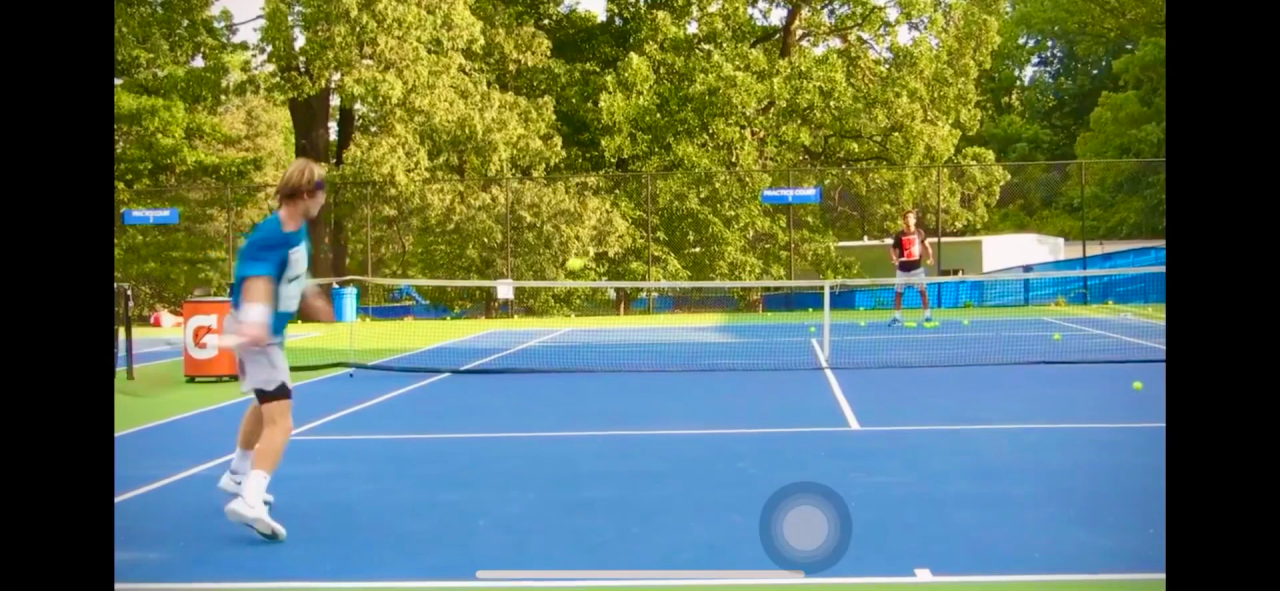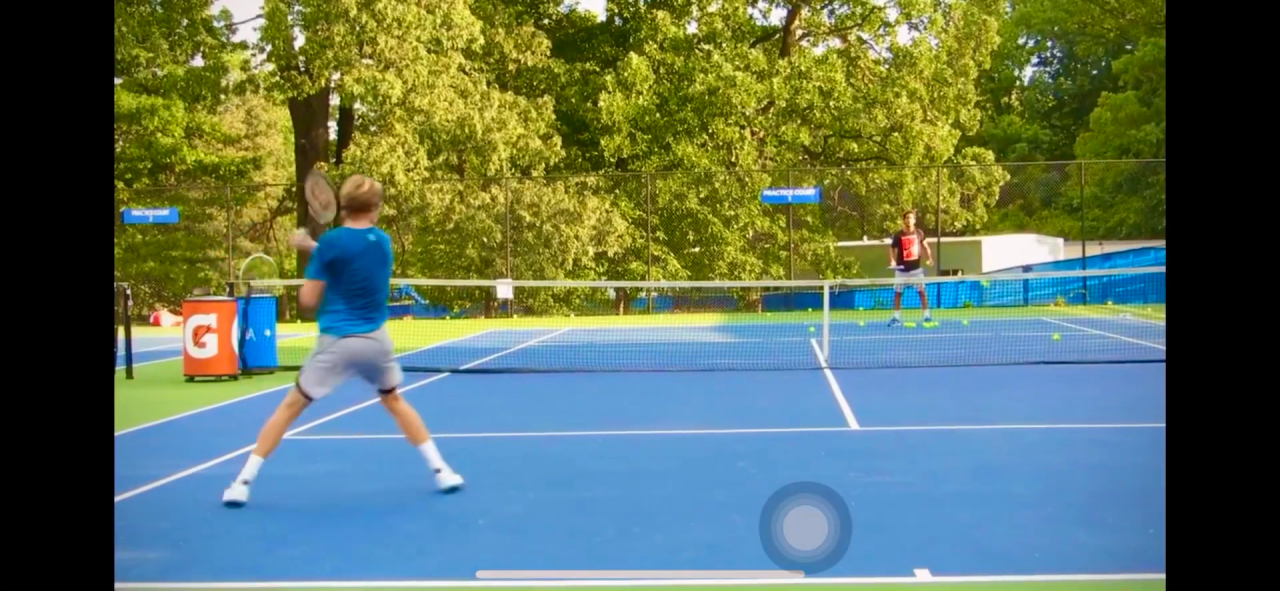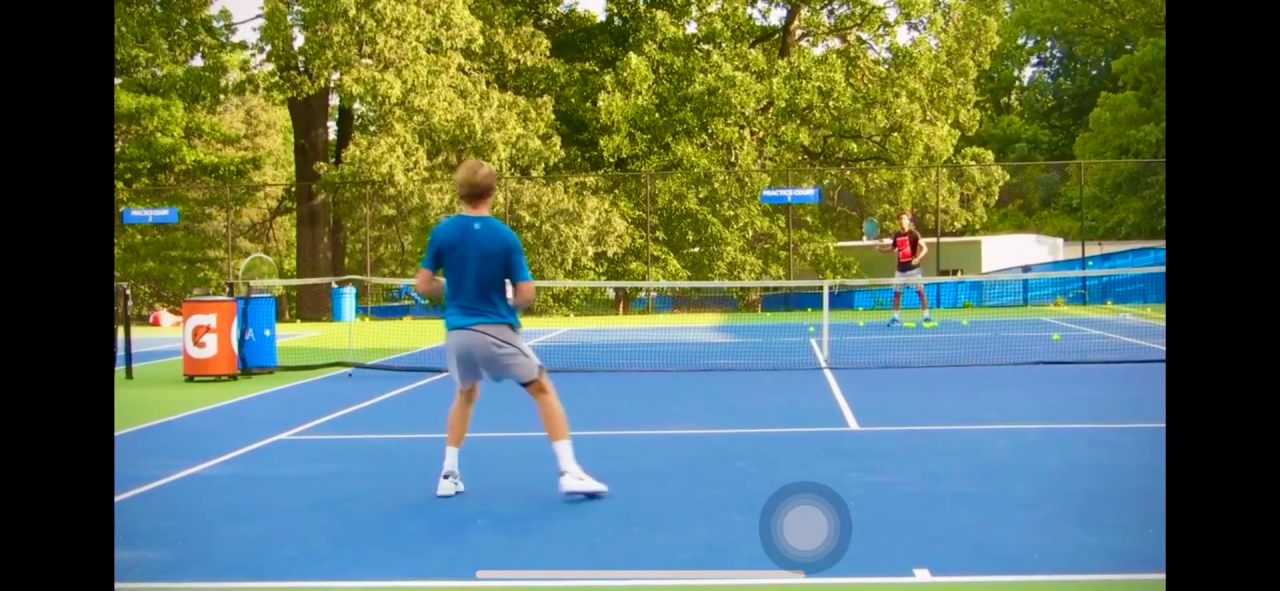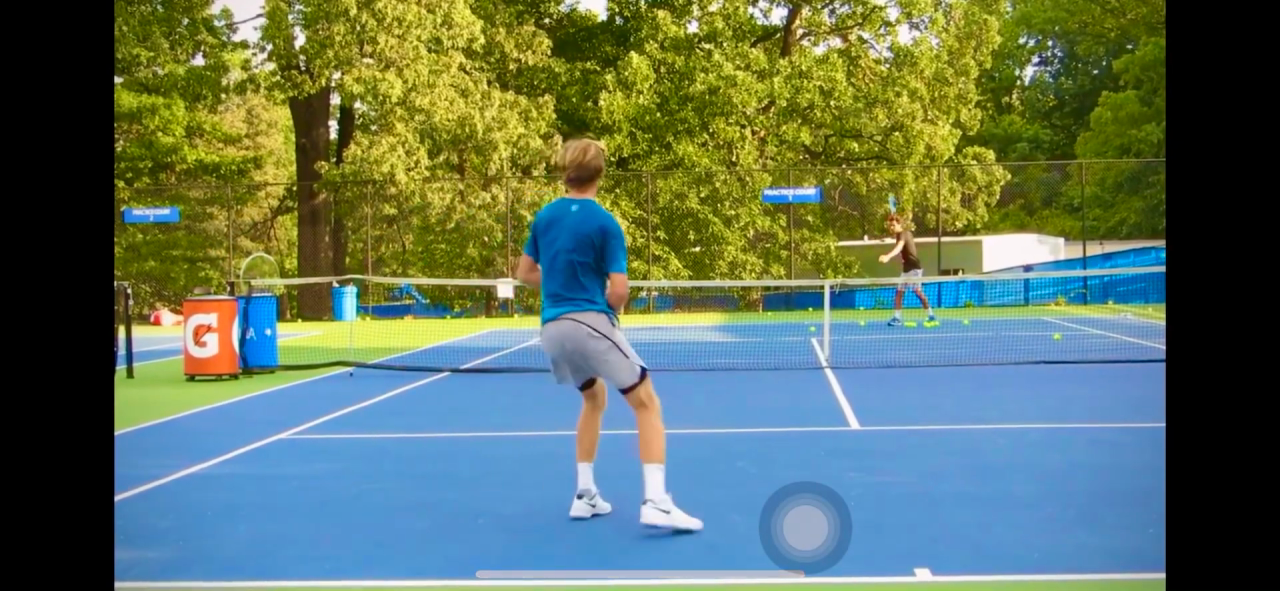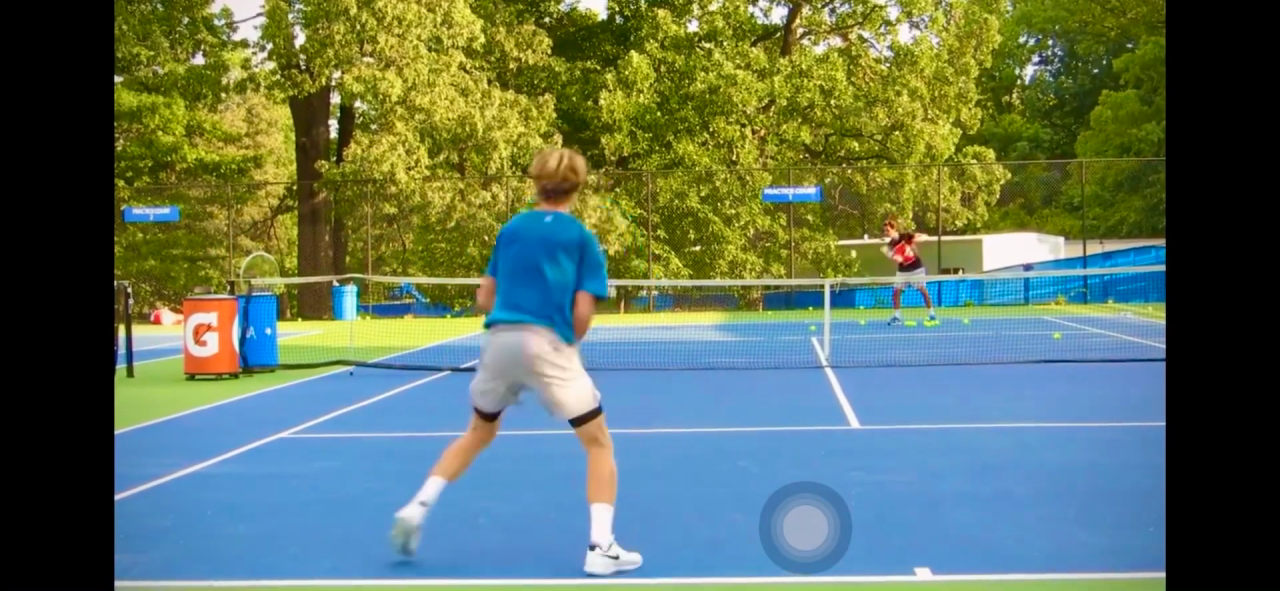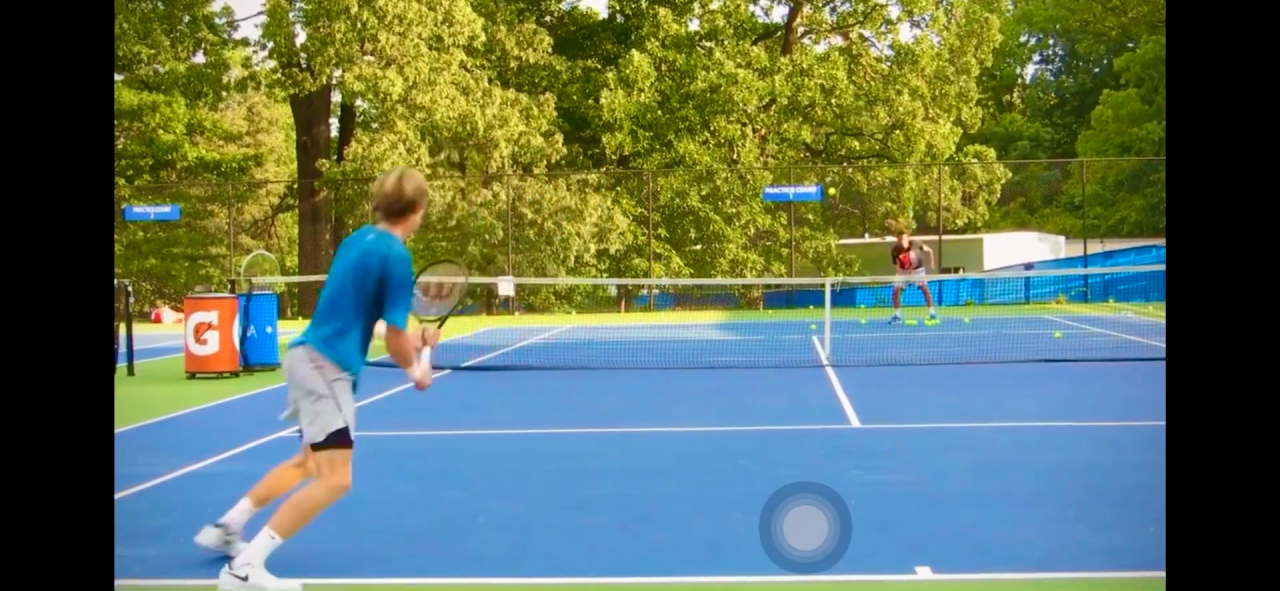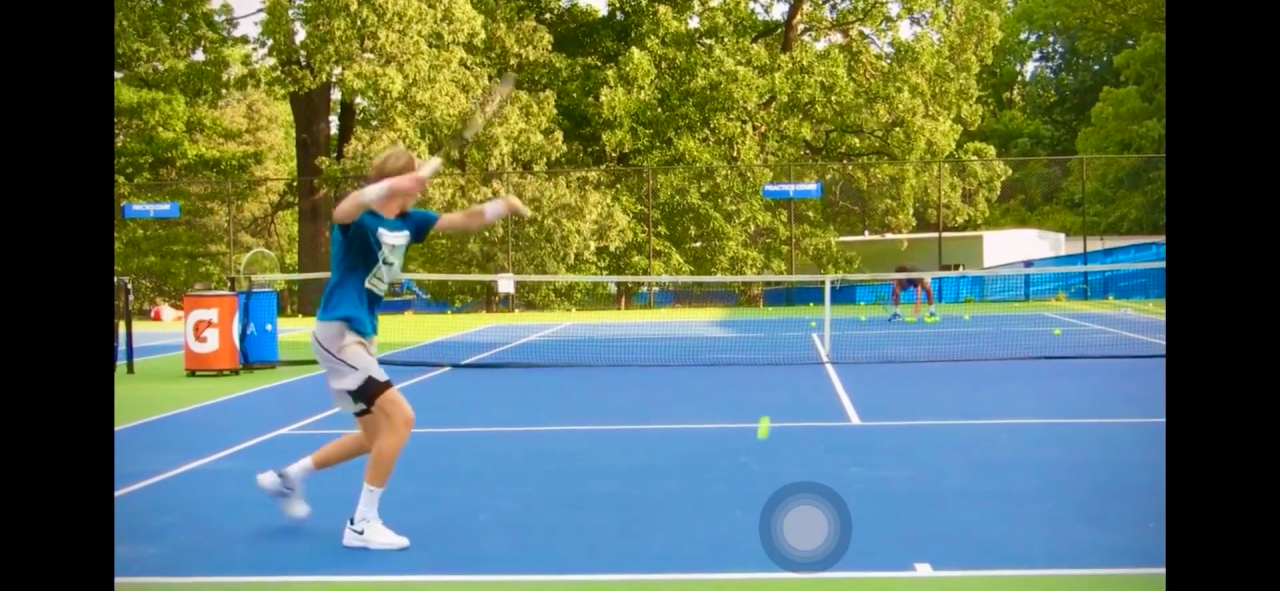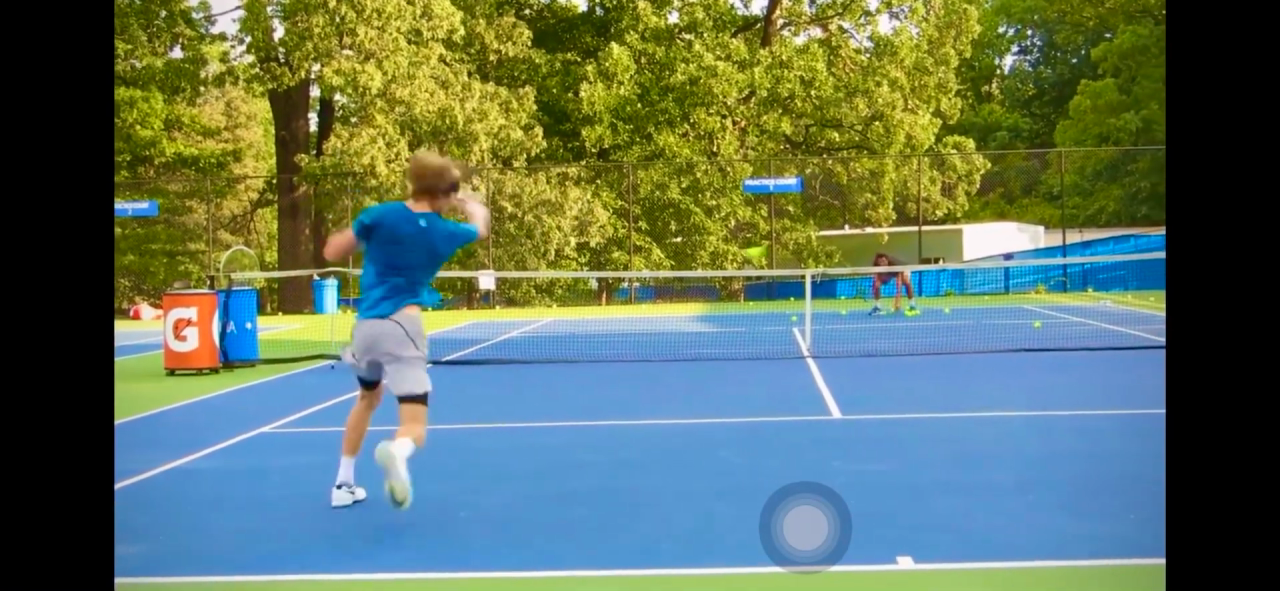
dt=0.5s
person 1, frame 1
left shoulder: (296, 230)
right shoulder: (270, 238)
right elbow: (256, 290)
left wrist: (314, 302)
right wrist: (252, 326)
left hip: (266, 337)
right hip: (257, 340)
left knee: (265, 407)
right knee: (279, 421)
left ankle: (236, 476)
right ankle: (248, 502)
person 1, frame 2
left shoulder: (331, 242)
right shoulder: (384, 242)
left elbow: (308, 299)
left wrist: (316, 277)
right wrist: (311, 245)
left hip: (338, 343)
right hip: (377, 340)
left knee: (291, 407)
right knee: (394, 401)
left ankle: (243, 483)
right ankle: (440, 469)
person 1, frame 3
left shoulder: (441, 232)
right shoulder: (506, 237)
left elbow: (423, 285)
right elbow: (525, 296)
left hip: (459, 334)
right hip: (497, 331)
left knee: (465, 396)
right knee: (543, 393)
left ankle: (448, 476)
right ankle: (571, 473)
person 1, frame 4
left shoulder: (543, 215)
right shoulder: (605, 222)
left elbow: (524, 274)
right elbow: (618, 291)
left hip: (552, 328)
right hip: (590, 324)
left knee: (595, 400)
right knee: (646, 406)
left ankle: (585, 495)
right ankle: (655, 502)
person 1, frame 5
left shoulder: (510, 229)
right shoulder: (582, 237)
left elbow: (484, 298)
right elbow: (583, 311)
right wrist: (569, 345)
left hip: (501, 343)
right hip: (547, 346)
left knee: (477, 435)
right knee: (599, 444)
left ankle: (418, 509)
right ankle: (601, 547)
person 1, frame 6
left shoulder: (357, 241)
right shoulder: (396, 258)
right elbow: (395, 338)
left wrist: (411, 339)
right wrist: (415, 370)
left hip: (309, 356)
right hip: (325, 369)
left knee: (308, 464)
right knee: (334, 480)
left ankle: (224, 527)
person 1, frame 7
left shoulder: (405, 221)
right shoulder: (359, 217)
left elbow: (460, 221)
right elbow: (342, 210)
left wrist: (499, 206)
right wrist: (391, 186)
left hip: (356, 335)
right hip: (339, 333)
left knee: (375, 435)
right knee: (400, 419)
left ankle: (288, 478)
right ankle: (363, 523)
person 1, frame 8
left shoulder: (378, 215)
right shoulder: (448, 233)
left elbow: (332, 253)
right elbow: (481, 227)
right wrist: (472, 205)
left hip: (366, 325)
right hip: (403, 327)
left knee: (367, 400)
right knee: (414, 424)
left ankle: (344, 483)
right ankle: (396, 452)
